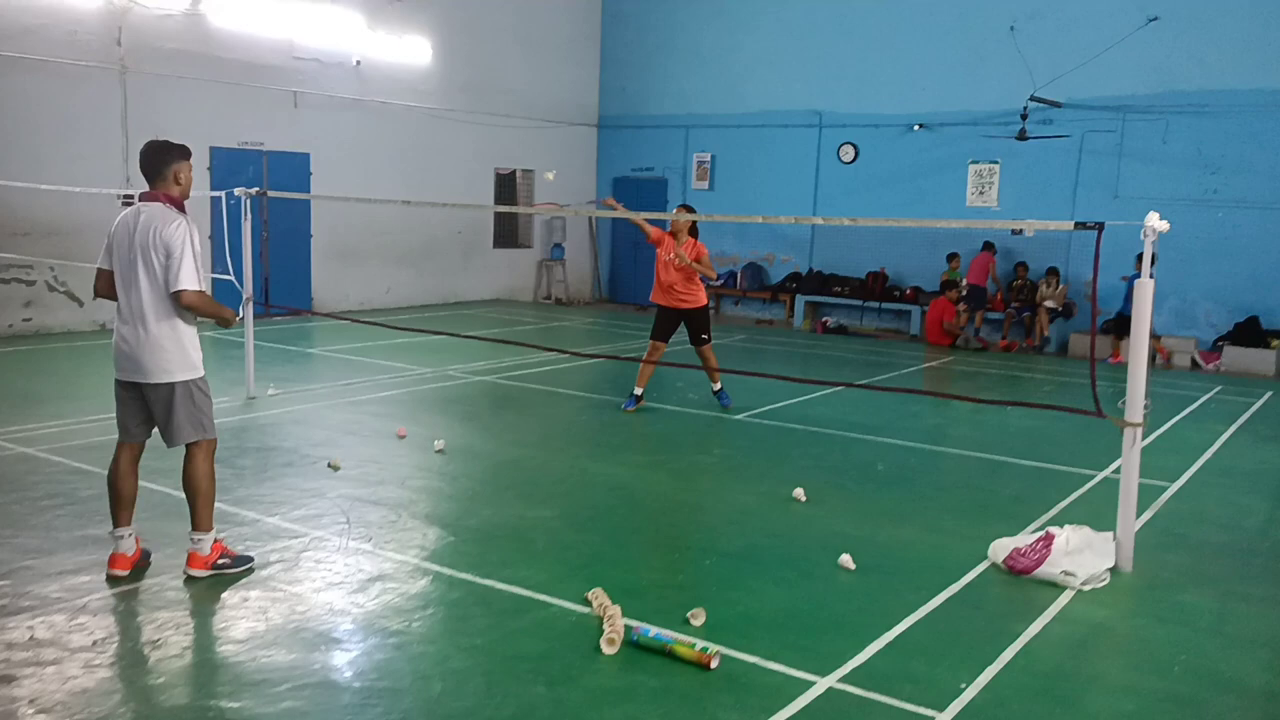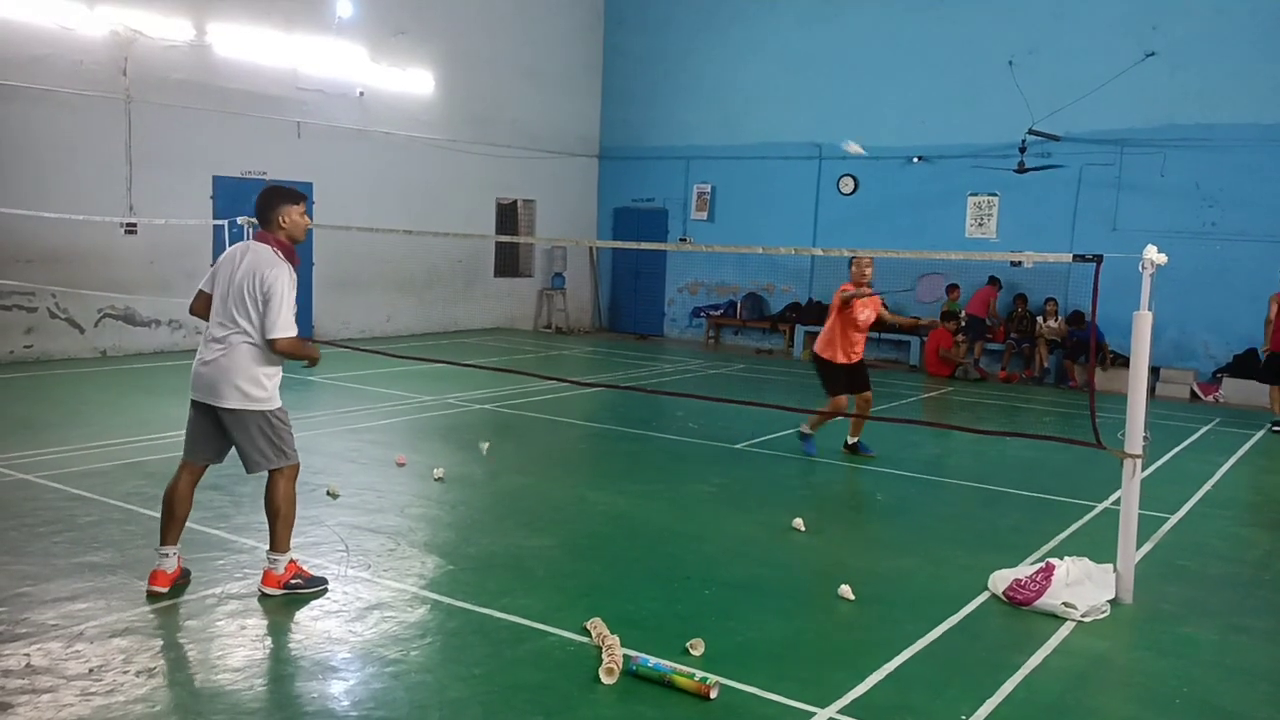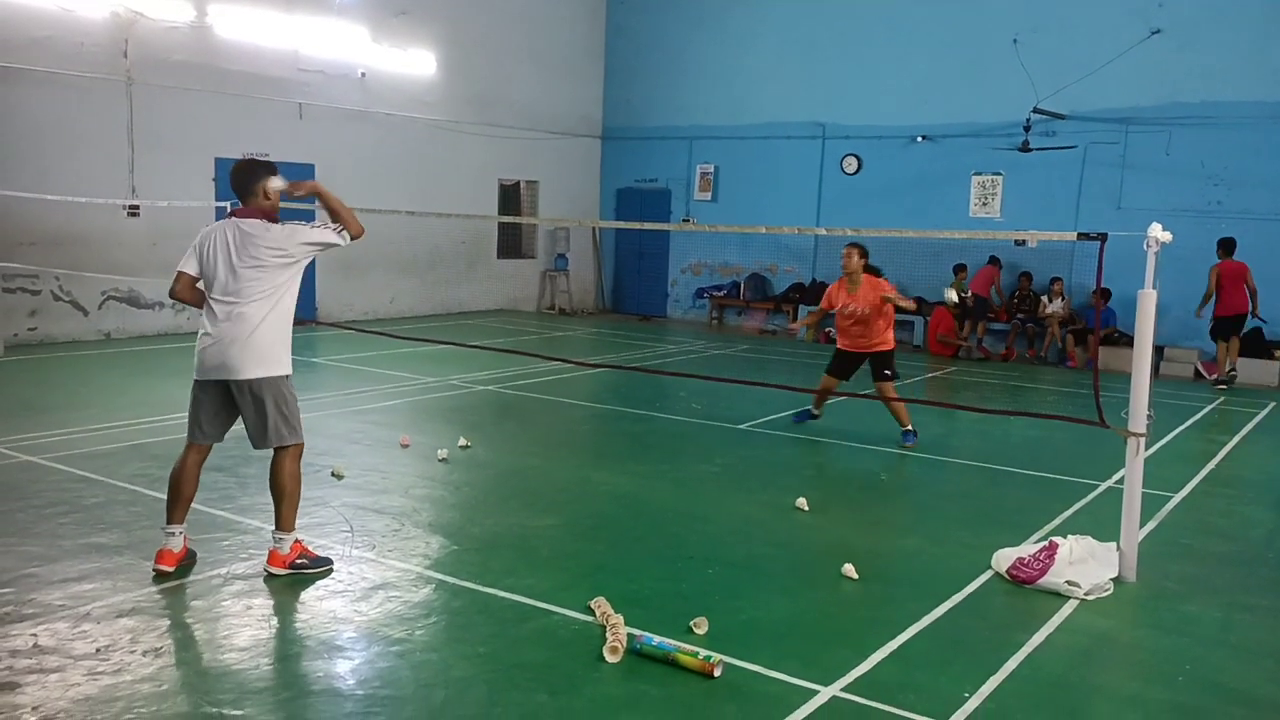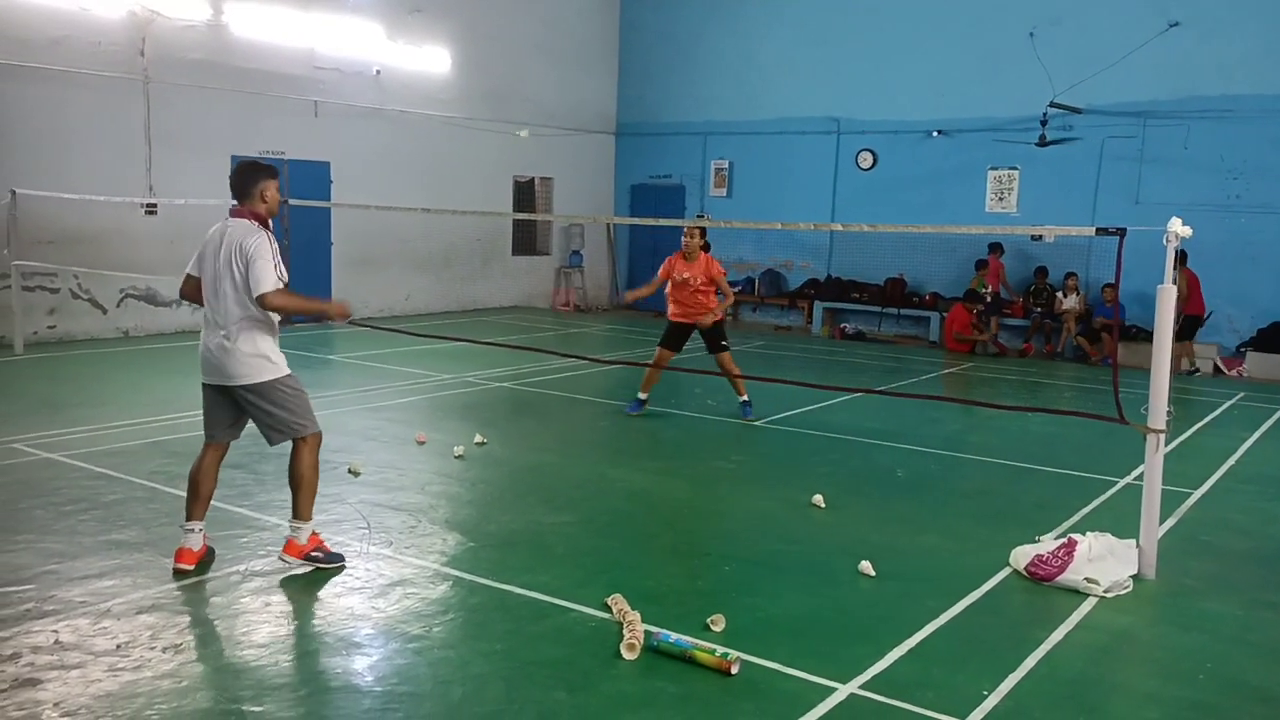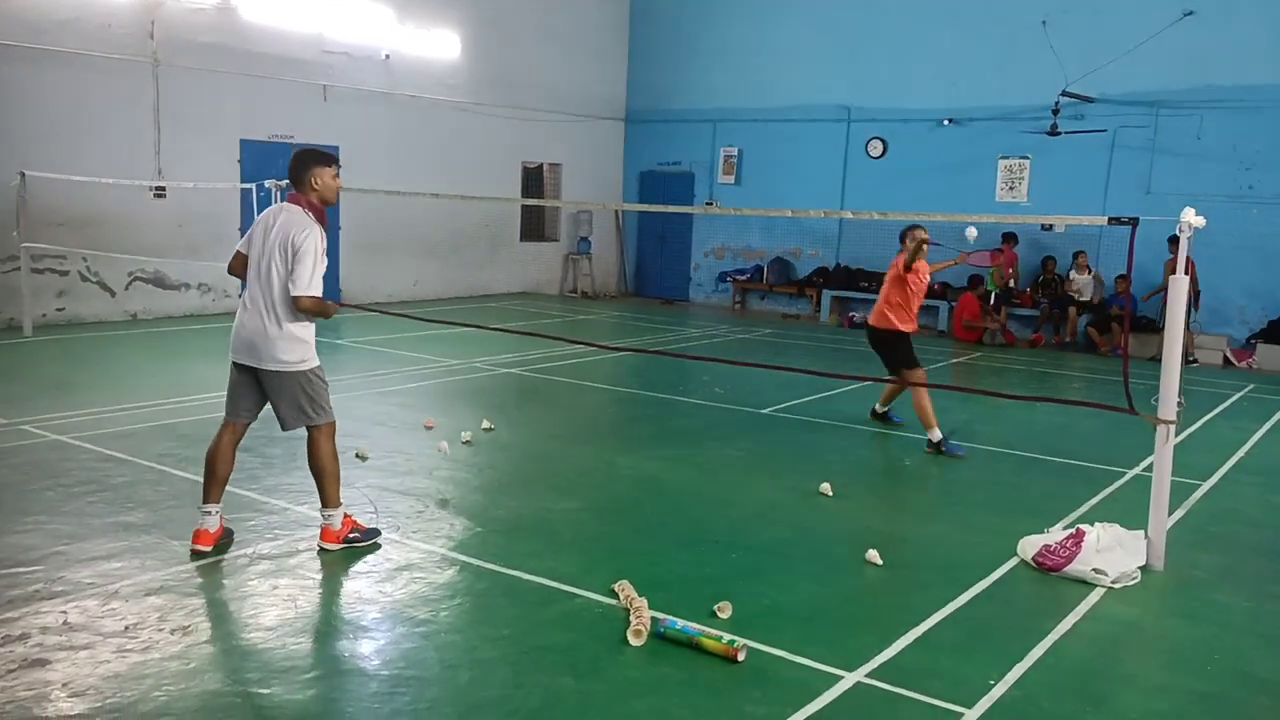
dt=1s
person 1, frame 1
left shoulder: (123, 221)
right shoulder: (176, 224)
left elbow: (104, 287)
right elbow: (188, 298)
right wrist: (224, 315)
left hip: (130, 357)
right hip: (173, 360)
left knee: (130, 447)
right knee: (201, 445)
left ankle: (124, 549)
right ankle: (203, 551)
person 1, frame 2
left shoulder: (234, 254)
right shoulder: (278, 270)
left elbow: (199, 307)
right elbow: (282, 343)
right wrist: (311, 353)
left hip: (208, 380)
right hip: (249, 389)
left knee: (190, 468)
right knee: (284, 469)
left ankle: (165, 566)
right ankle: (278, 569)
person 1, frame 3
left shoulder: (211, 234)
right shoulder: (285, 237)
left elbow: (179, 290)
right elbow: (353, 230)
right wrist: (318, 191)
left hip: (212, 358)
right hip: (259, 364)
left knee: (196, 447)
right knee: (289, 448)
left ankle: (171, 546)
right ankle: (284, 549)
person 1, frame 4
left shoulder: (217, 234)
right shoulder: (255, 237)
left elbow: (188, 291)
right elbow: (270, 299)
right wrist: (324, 308)
left hip: (217, 362)
right hip: (256, 362)
left knee: (214, 446)
right knee: (307, 438)
left ankle: (191, 543)
right ankle: (301, 538)
person 1, frame 5
left shoulder: (270, 215)
right shoulder: (308, 231)
left elbow: (236, 267)
right elbow: (304, 301)
right wrist: (329, 308)
left hip: (246, 342)
right hip: (287, 349)
left knee: (232, 428)
right knee: (322, 428)
left ankle: (208, 525)
right ankle: (335, 525)
person 2, frame 1
left shoulder: (697, 248)
right shoulder: (662, 238)
left elbow: (713, 276)
right elbow: (640, 223)
left wrist: (689, 262)
right wrist: (617, 207)
left hip: (694, 305)
right hip: (666, 304)
left knee: (704, 351)
right knee: (655, 349)
left ankle: (718, 389)
right ankle: (637, 394)
person 2, frame 2
left shoulder: (874, 298)
right shoulder: (845, 292)
left elbow: (888, 318)
right elbow: (846, 296)
left wrist: (917, 322)
right wrist: (860, 293)
left hip: (854, 356)
right hip: (830, 355)
left knee: (866, 400)
right knee: (839, 405)
left ankle: (852, 441)
right ankle: (807, 430)
person 2, frame 3
left shoulder: (877, 286)
right shoulder: (835, 289)
left elbow: (911, 306)
right elbow: (818, 314)
left wrist: (902, 303)
right wrist: (800, 324)
left hip: (879, 346)
right hip: (848, 345)
left knee: (885, 393)
right knee: (827, 386)
left ankle: (908, 429)
right ankle: (814, 411)
person 2, frame 4
left shoulder: (709, 264)
right shoulder: (672, 261)
left elbow: (729, 296)
right elbow: (653, 286)
left wrist: (714, 315)
right wrist: (633, 295)
left hip: (708, 319)
right hip: (678, 317)
left knee: (725, 363)
right knee: (660, 359)
left ankle: (744, 401)
right ankle: (642, 398)
person 2, frame 5
left shoulder: (920, 266)
right shoulder: (904, 261)
right elbow: (911, 257)
left wrist: (955, 262)
right wrist: (916, 245)
left hip: (897, 331)
right hip: (886, 330)
left knee: (906, 379)
right knee: (917, 379)
left ankle: (880, 410)
right ankle: (936, 439)
